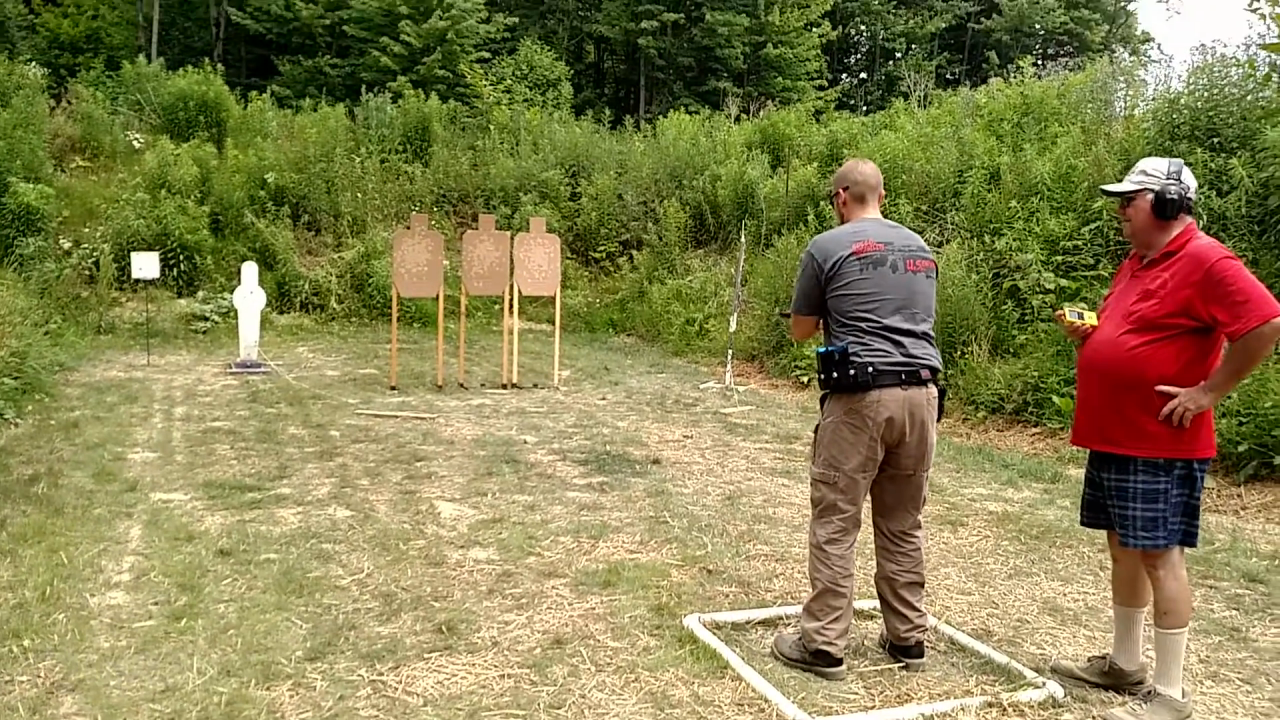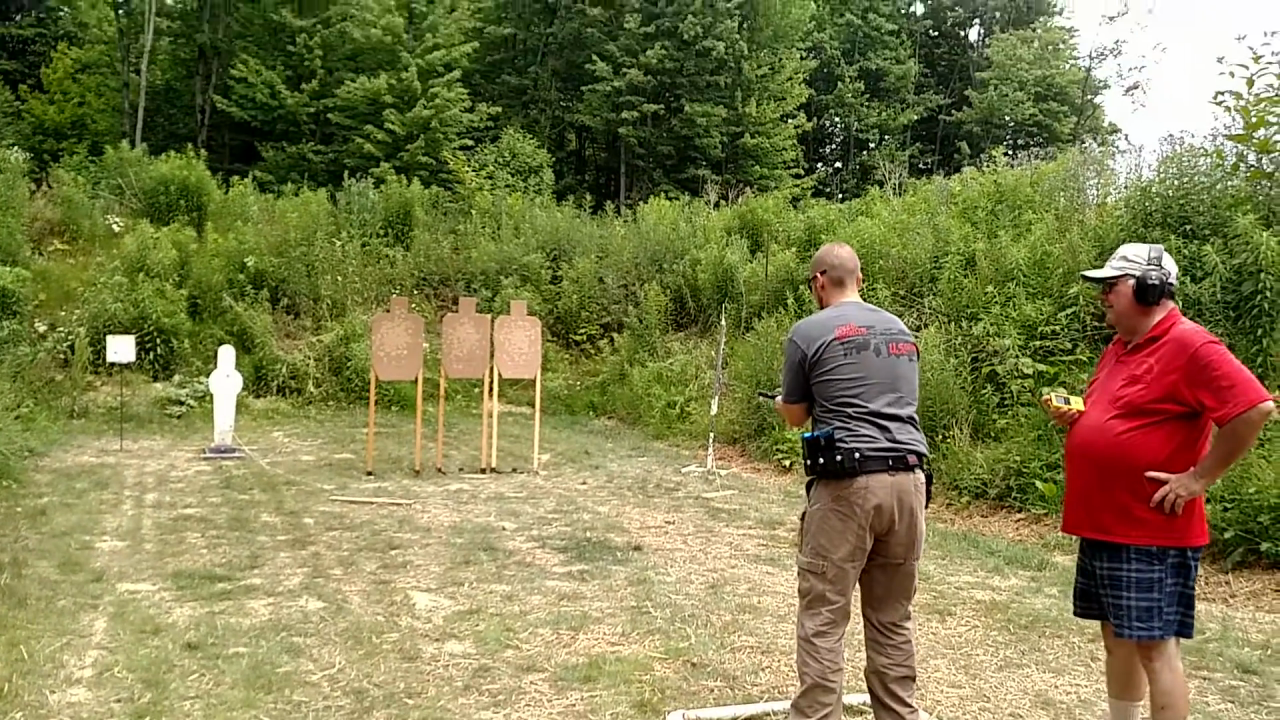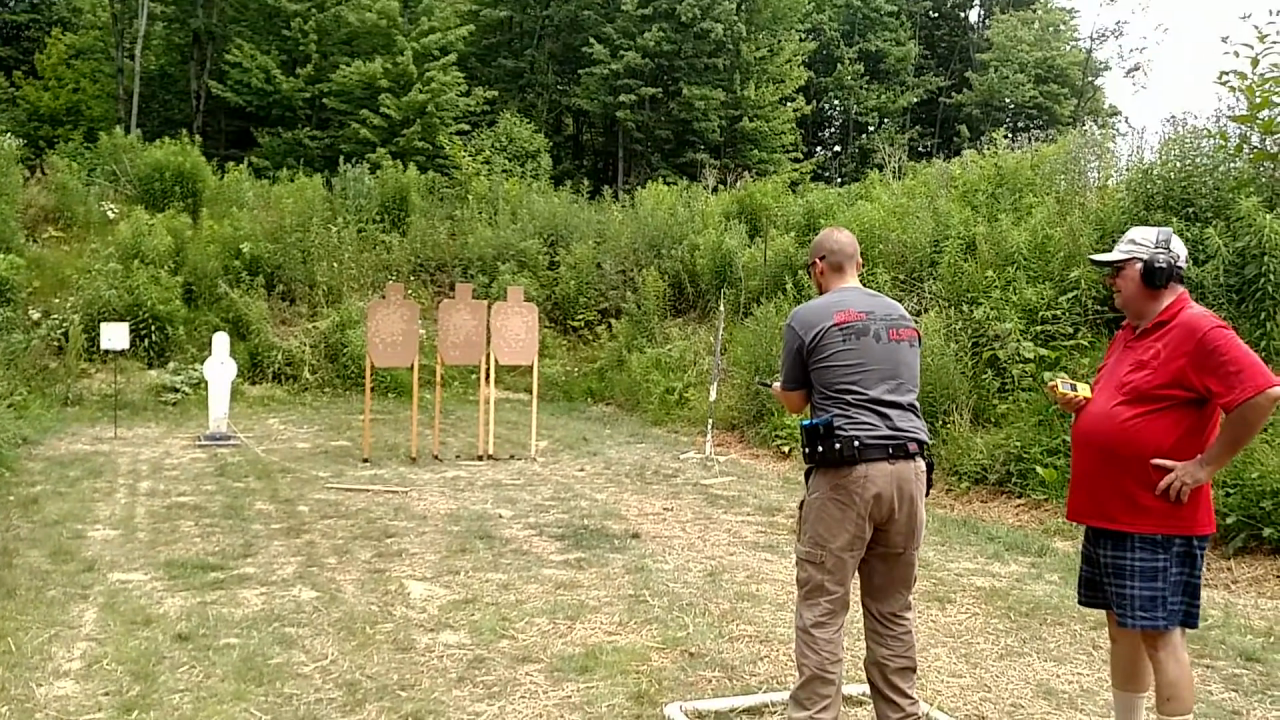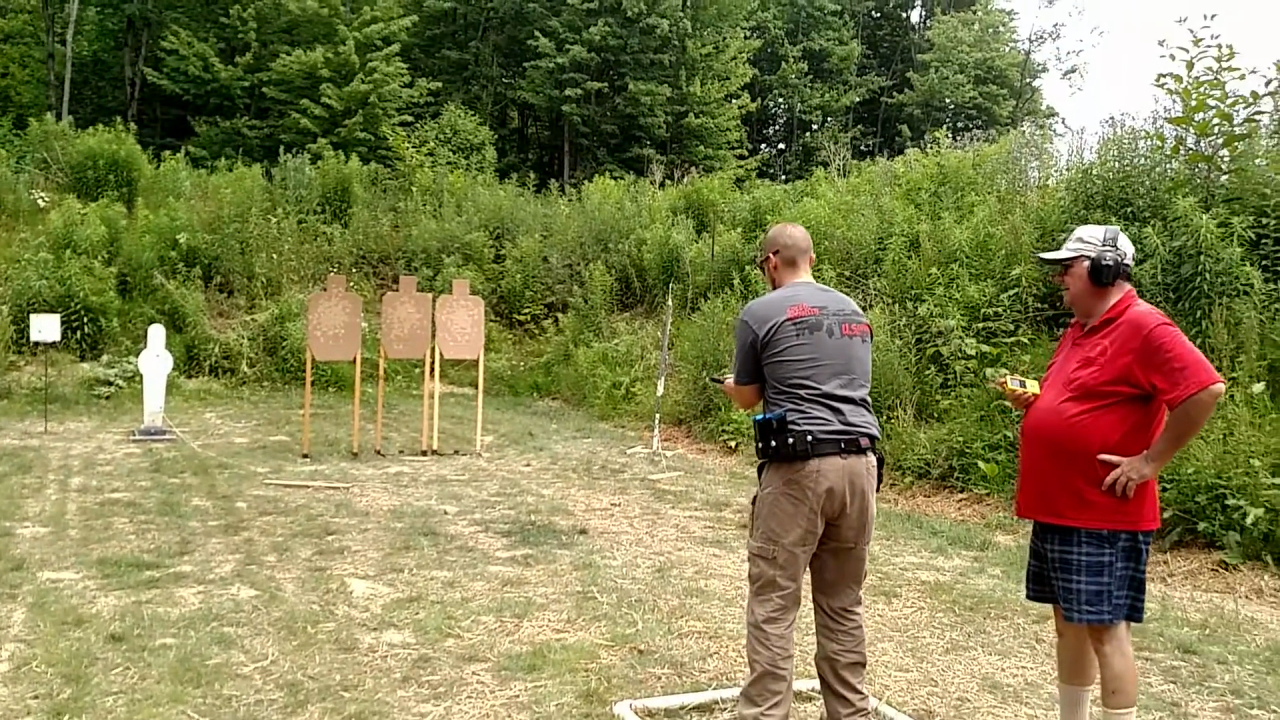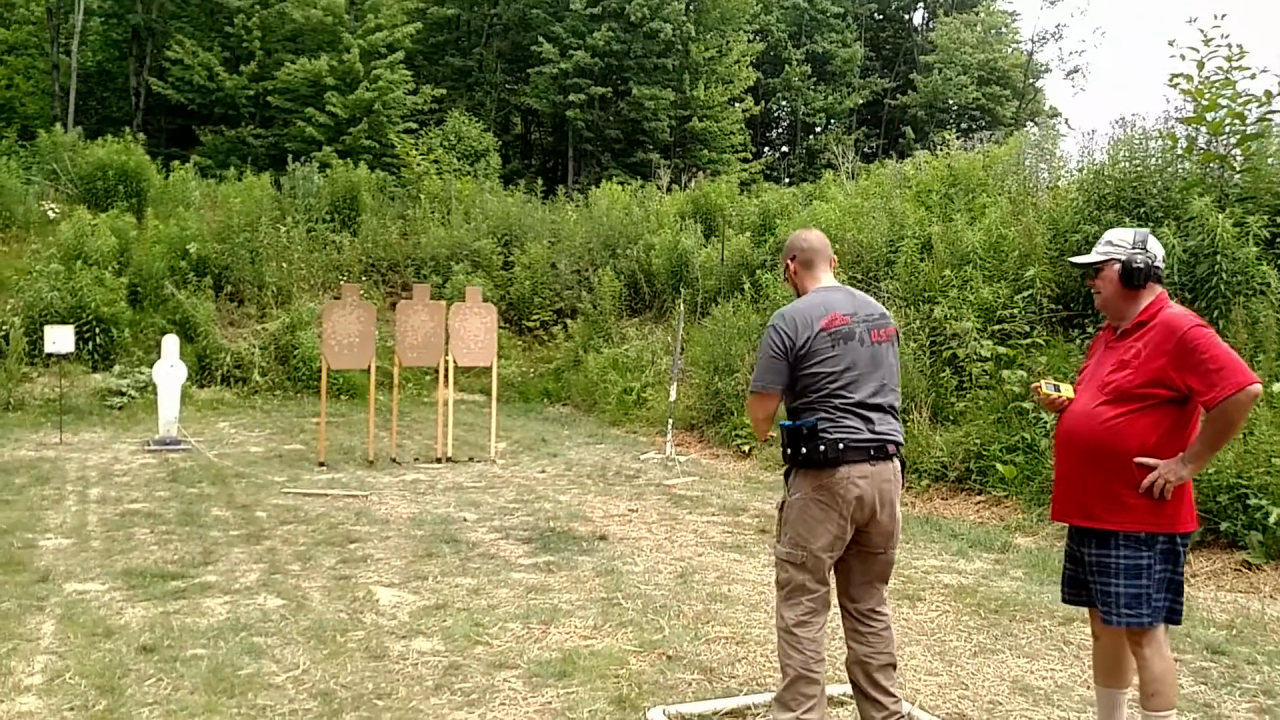
dt=0.4s
person 1, frame 1
left shoulder: (1205, 261)
right shoulder: (1135, 262)
left wrist: (1209, 392)
right wrist: (1087, 334)
left hip: (1159, 444)
right hip: (1113, 437)
left knee: (1159, 556)
right knee: (1122, 548)
right ankle: (1124, 663)
person 1, frame 2
left shoulder: (1189, 346)
right shoulder: (1119, 348)
left wrist: (1199, 478)
right wrist: (1074, 419)
left hip: (1151, 534)
right hip: (1103, 526)
left knee: (1154, 646)
right knee: (1117, 640)
person 1, frame 3
left shoulder: (1198, 330)
right shoulder: (1129, 333)
left wrist: (1206, 465)
right wrist: (1082, 404)
left hip: (1157, 521)
right hip: (1108, 513)
left knee: (1160, 635)
right knee: (1122, 629)
person 1, frame 4
left shoulder: (1143, 327)
right shoulder: (1078, 330)
left elbow: (1206, 389)
left wrist: (1150, 460)
right wrist: (1032, 401)
left hip: (1103, 515)
right hip: (1057, 510)
left knee: (1105, 629)
right knee: (1068, 623)
person 1, frame 5
left shoulder: (1177, 329)
right shoulder: (1110, 334)
left elbow: (1243, 389)
left wrist: (1188, 463)
right wrist: (1064, 405)
left hip: (1141, 519)
right hip: (1092, 512)
left knee: (1143, 632)
right knee: (1104, 624)
person 2, frame 1
left shoulder: (827, 247)
right shoulder: (920, 248)
left elbow: (802, 330)
left wrist: (829, 318)
left hip: (861, 397)
right hip: (920, 393)
left knee: (835, 525)
right knee: (903, 525)
left ankle: (823, 644)
right ankle: (908, 637)
person 2, frame 2
left shoulder: (809, 332)
right shoulder: (901, 331)
left elbow: (795, 417)
left wrist: (784, 403)
left hip: (849, 484)
right hip: (908, 480)
left knee: (823, 617)
right knee: (892, 617)
person 2, frame 3
left shoulder: (807, 318)
right shoulder: (901, 316)
left elbow: (794, 403)
left wrist: (781, 389)
left hip: (847, 474)
right hip: (908, 469)
left knee: (821, 607)
right knee: (892, 607)
person 2, frame 4
left shoulder: (761, 313)
right shoulder: (853, 311)
left elbow: (747, 398)
left wrist: (732, 386)
left hip: (799, 470)
right hip: (859, 464)
left knee: (773, 604)
right knee: (843, 603)
person 2, frame 5
left shoulder: (790, 320)
right shoulder: (879, 313)
left elbow: (761, 412)
left wrist: (764, 433)
left hip: (824, 478)
right hip: (884, 470)
left knee: (802, 609)
right knee: (869, 604)
